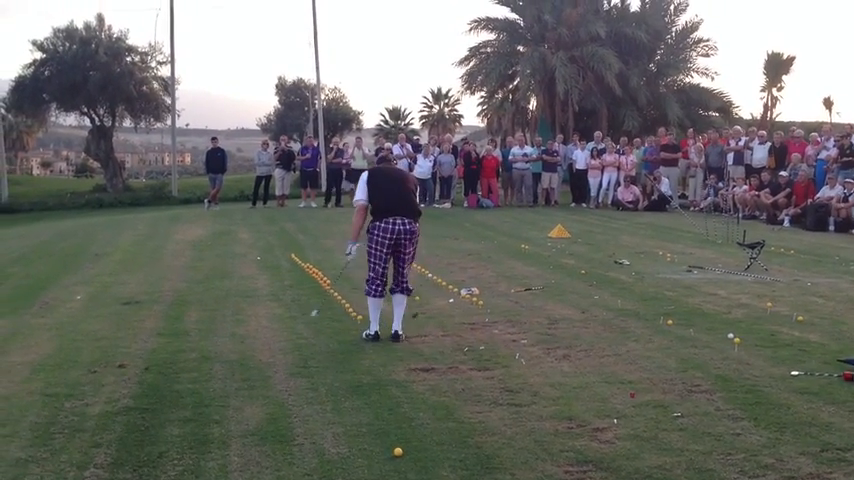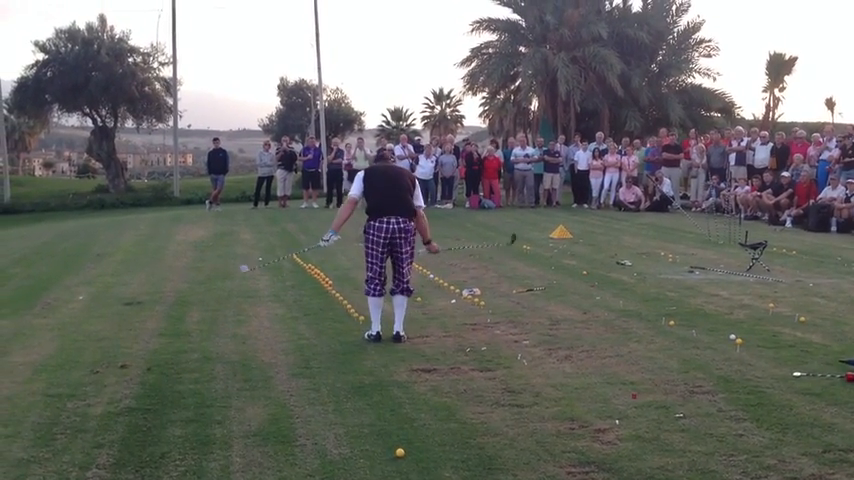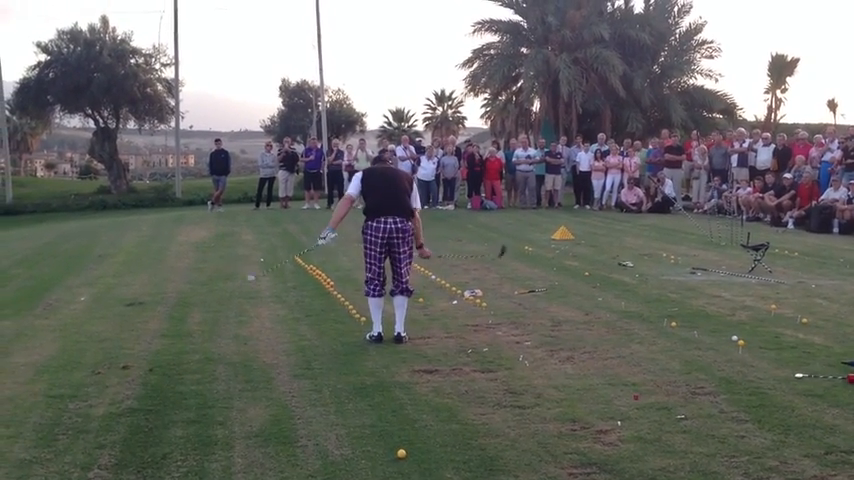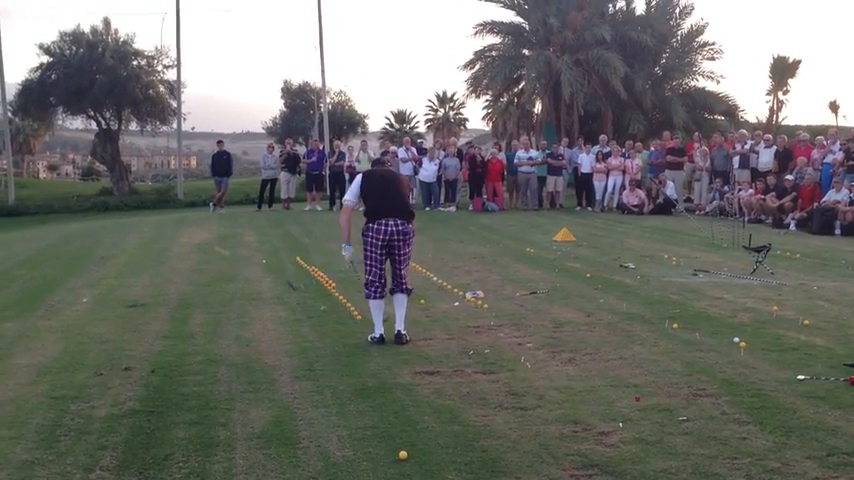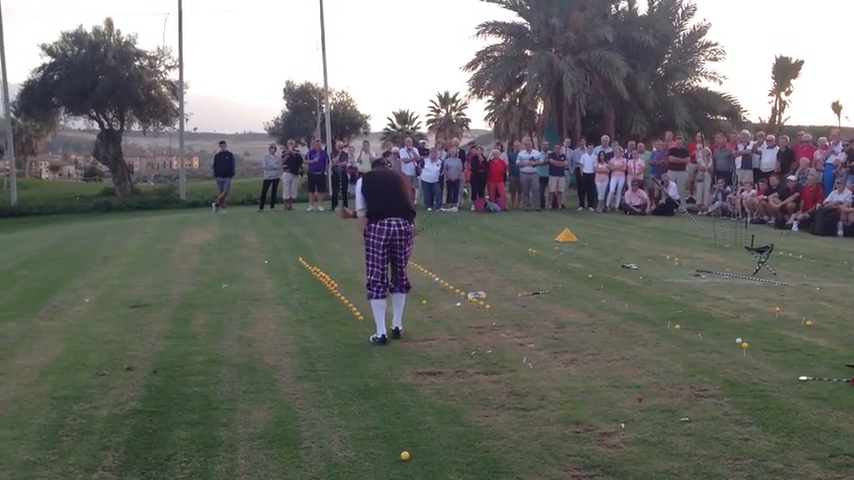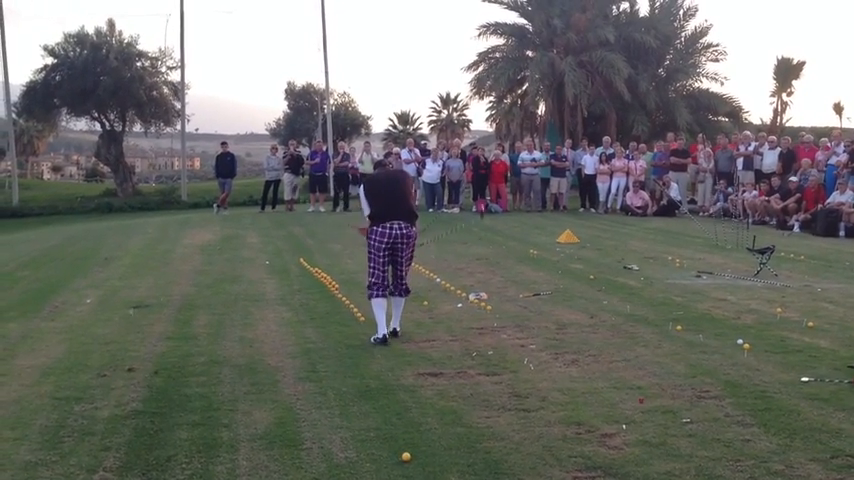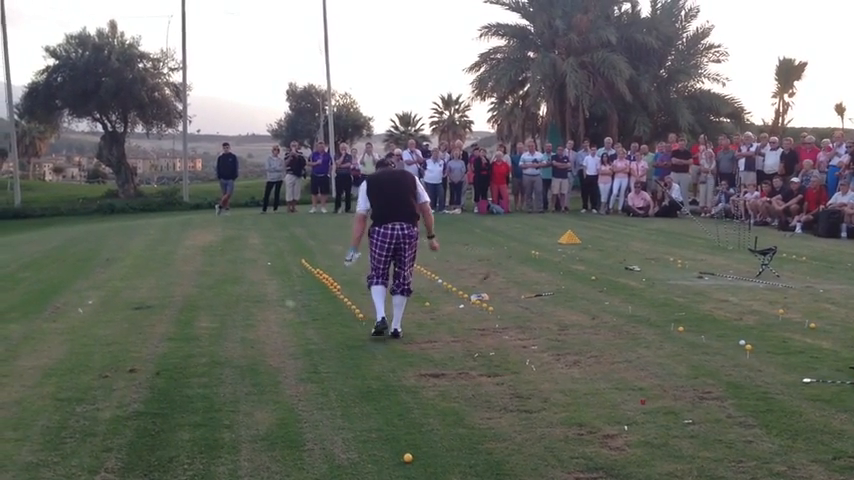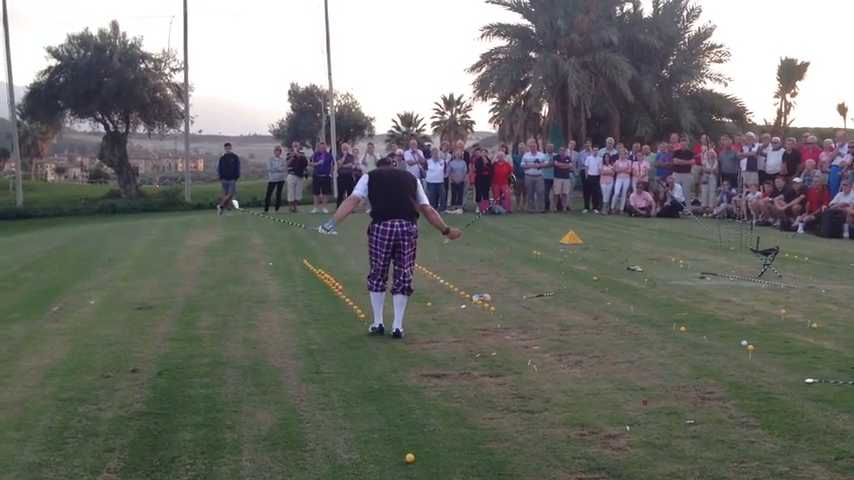
dt=0.2s
person 1, frame 1
left shoulder: (369, 174)
right shoulder: (408, 177)
left elbow: (361, 209)
left wrist: (353, 243)
right wrist: (410, 249)
left hip: (382, 225)
right hip: (409, 225)
left knee: (376, 279)
right knee: (402, 279)
left ankle: (373, 330)
right ankle: (397, 329)
person 1, frame 2
left shoulder: (365, 174)
right shoulder: (409, 176)
left elbow: (350, 203)
right elbow: (419, 213)
left wrist: (333, 232)
right wrist: (427, 241)
left hip: (377, 224)
right hip: (405, 224)
left knee: (375, 278)
right knee: (402, 279)
left ankle: (375, 330)
right ankle: (398, 330)
person 1, frame 3
left shoulder: (364, 174)
right shoulder: (406, 177)
left elbow: (347, 200)
right elbow: (415, 214)
left wrist: (329, 229)
right wrist: (420, 245)
left hip: (375, 224)
right hip: (403, 225)
left knee: (374, 279)
right knee: (402, 279)
left ankle: (376, 331)
right ankle: (400, 331)
person 1, frame 4
left shoulder: (363, 177)
right shoulder: (401, 179)
left elbow: (347, 208)
left wrist: (346, 244)
left hip: (376, 226)
right hip: (404, 226)
left knee: (374, 281)
right knee: (400, 280)
left ankle: (378, 332)
right ankle: (400, 330)
person 1, frame 5
left shoulder: (364, 180)
right shoulder: (401, 178)
left elbow: (363, 215)
right wrist: (353, 215)
left hip: (378, 227)
right hip: (405, 226)
left knee: (376, 281)
right knee: (400, 277)
left ankle: (380, 333)
right ankle: (397, 326)
person 1, frame 6
left shoulder: (366, 184)
right shoulder: (405, 177)
left hip: (380, 230)
right hip: (406, 229)
left knee: (377, 283)
right knee: (400, 280)
left ankle: (381, 332)
right ankle: (395, 326)
person 1, frame 7
left shoulder: (369, 182)
right shoulder: (409, 177)
left elbow: (361, 217)
right elbow: (425, 207)
left wrist: (353, 249)
right wrist: (431, 237)
left hip: (382, 230)
right hip: (408, 229)
left knee: (377, 275)
right knee: (403, 279)
left ankle: (381, 317)
right ankle: (396, 326)
person 1, frame 8
left shoulder: (370, 177)
right shoulder: (410, 178)
left elbow: (353, 200)
right elbow: (427, 208)
left wrist: (332, 223)
right wrist: (446, 230)
left hip: (381, 227)
right hip: (408, 227)
left knee: (377, 276)
right knee: (403, 277)
left ankle: (378, 324)
right ankle: (397, 327)
